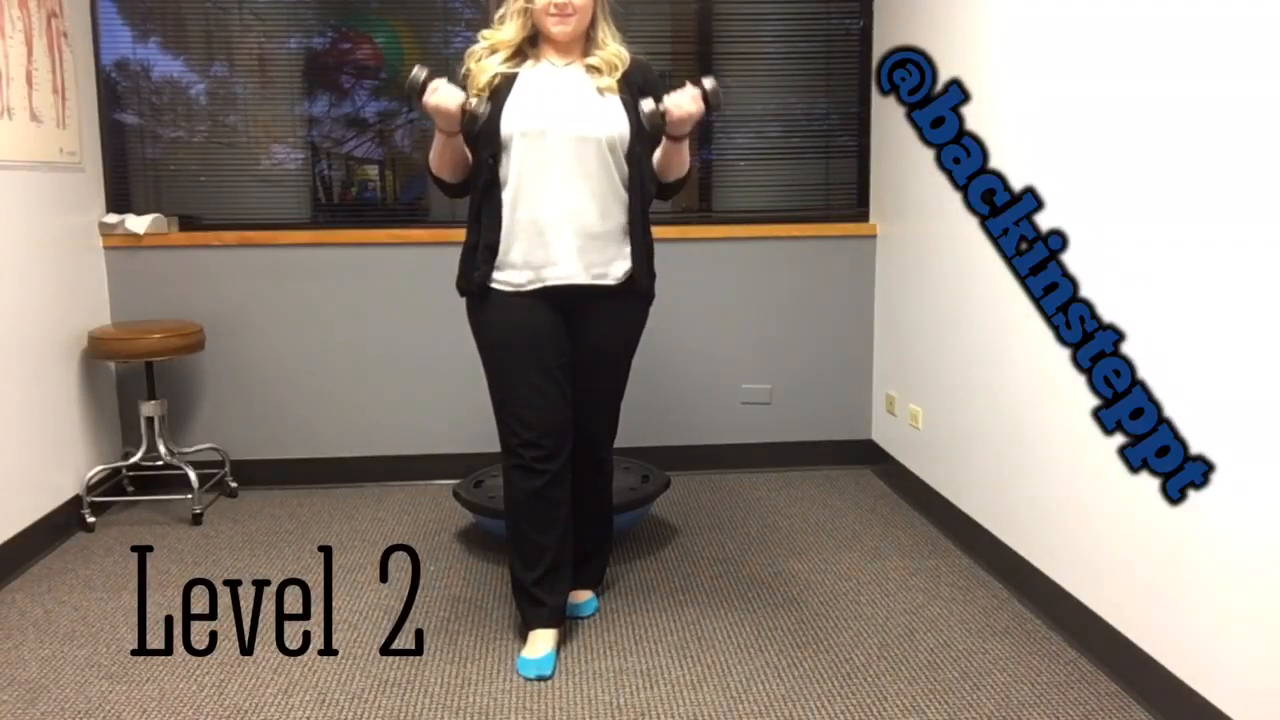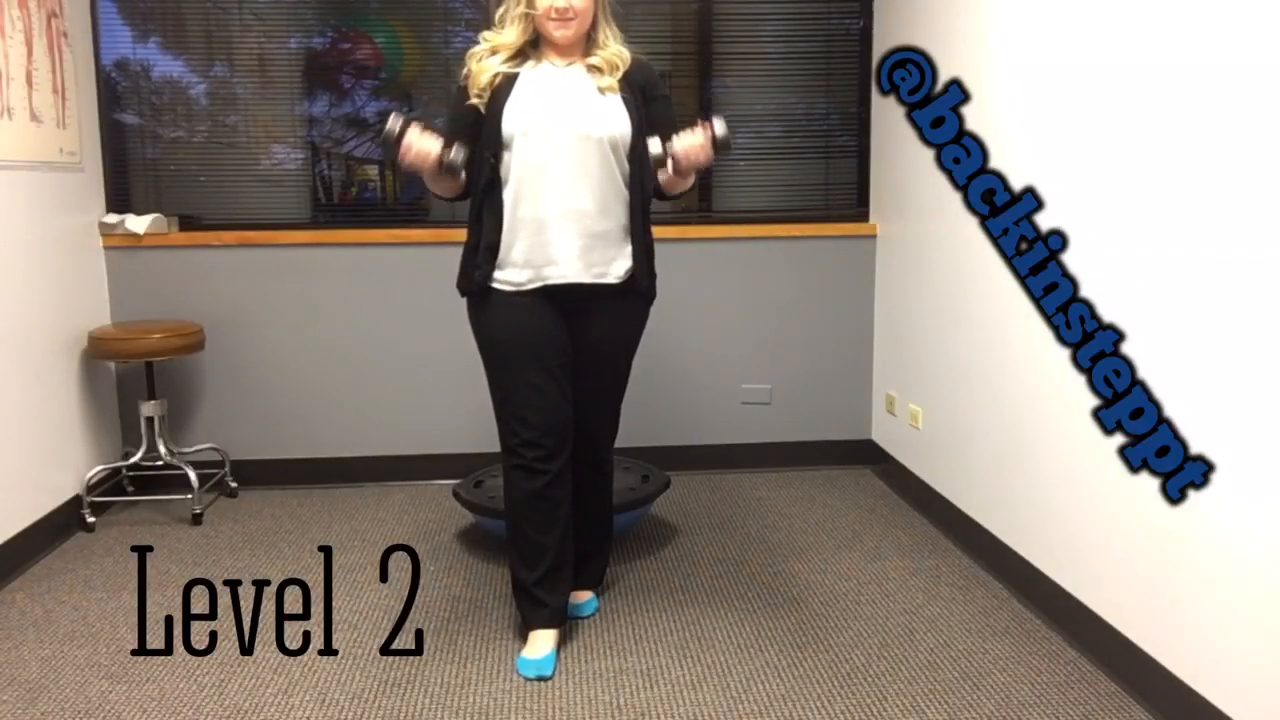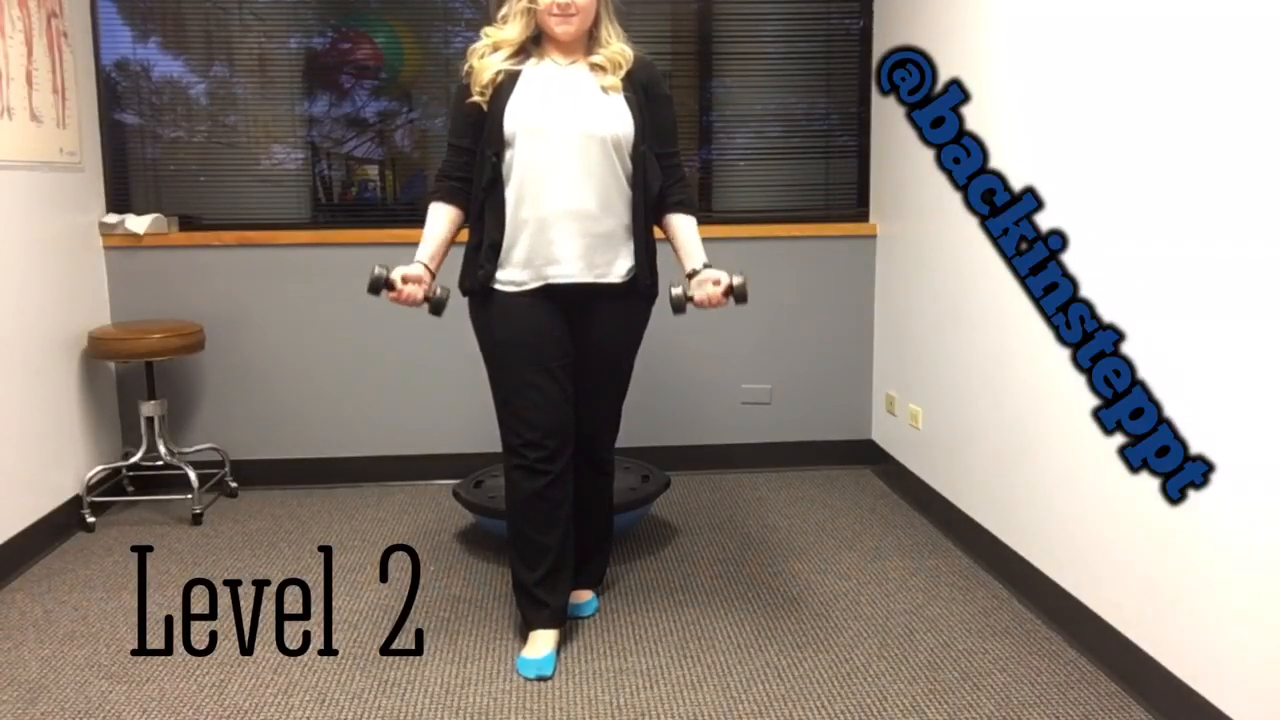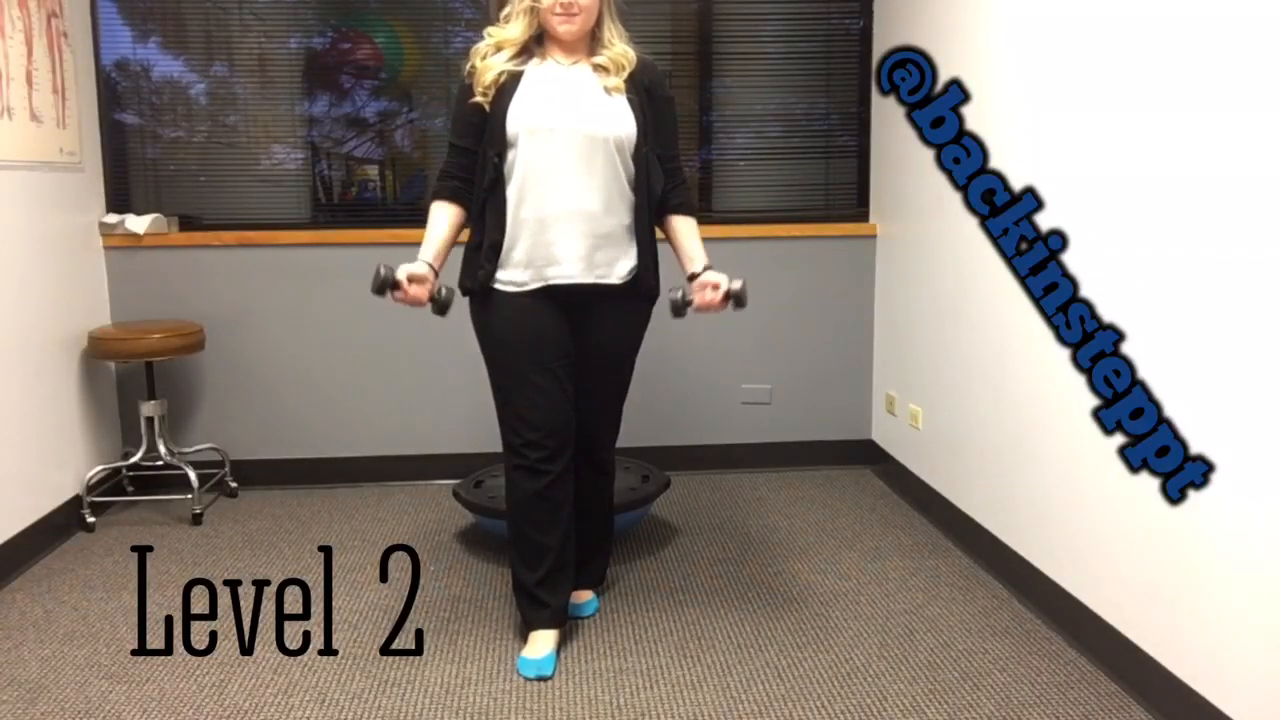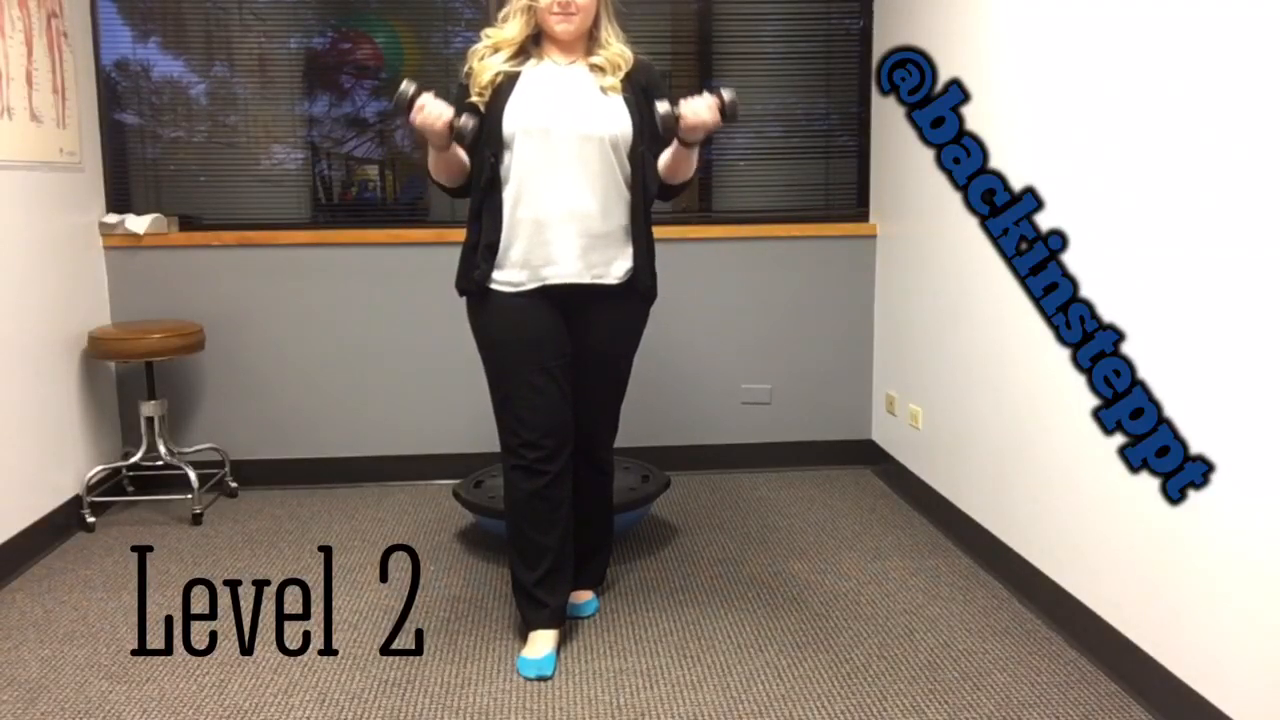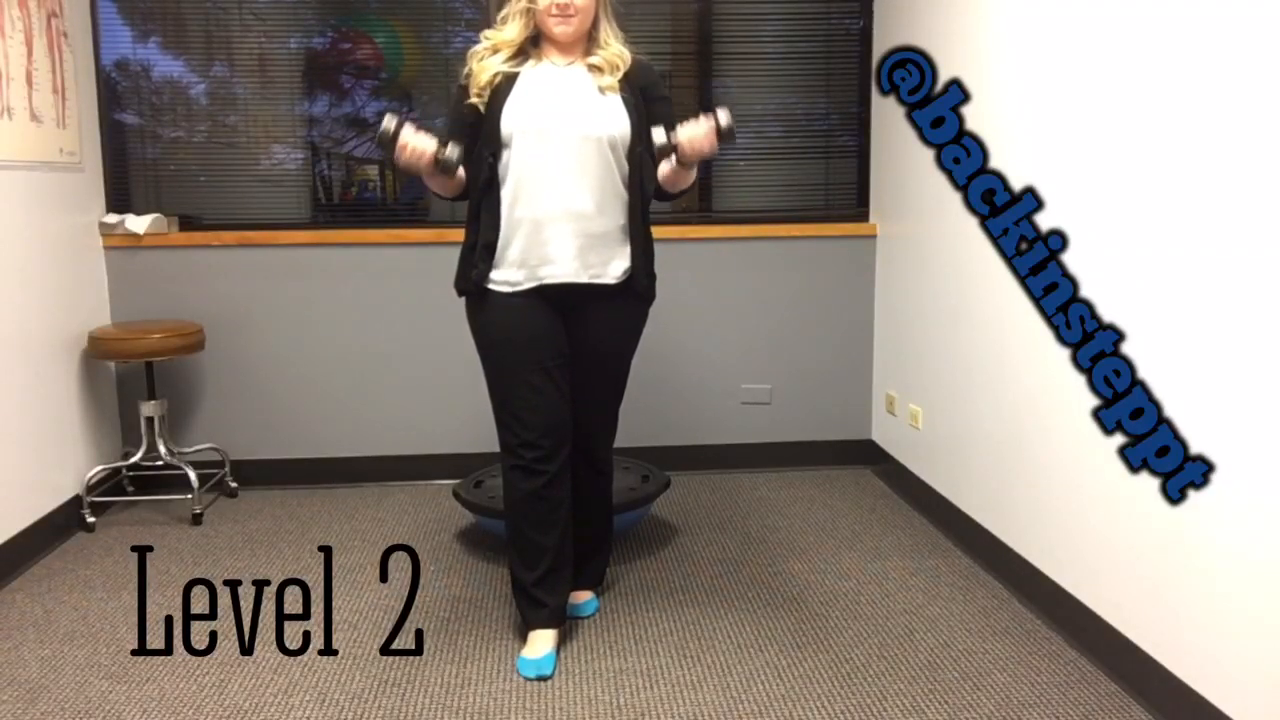
dt=0.5s
person 1, frame 1
left shoulder: (631, 76)
right shoulder: (491, 71)
left elbow: (662, 182)
right elbow: (456, 180)
left wrist: (678, 133)
right wrist: (445, 128)
left hip: (609, 288)
right hip: (513, 289)
left knee: (592, 438)
right knee: (532, 446)
left ankle: (583, 577)
right ankle: (541, 615)
person 1, frame 2
left shoulder: (634, 76)
right shoulder: (490, 74)
left elbow: (662, 184)
right elbow: (458, 183)
left wrist: (686, 161)
right wrist: (429, 161)
left hip: (610, 289)
right hip: (515, 290)
left knee: (593, 438)
right knee: (533, 445)
left ankle: (584, 577)
right ankle: (542, 613)
person 1, frame 3
left shoulder: (636, 76)
right shoulder: (490, 72)
left elbow: (668, 182)
right elbow: (457, 179)
left wrist: (696, 266)
right wrist: (425, 262)
left hip: (613, 289)
right hip: (516, 289)
left knee: (594, 440)
right knee: (535, 446)
left ankle: (585, 578)
right ankle: (542, 614)
person 1, frame 4
left shoulder: (638, 76)
right shoulder: (493, 71)
left elbow: (668, 185)
right elbow: (459, 179)
left wrist: (698, 268)
right wrist: (427, 260)
left hip: (613, 290)
right hip: (517, 291)
left knee: (595, 440)
right knee: (534, 447)
left ankle: (585, 577)
right ankle: (542, 614)
person 1, frame 5
left shoulder: (634, 76)
right shoulder: (492, 70)
left elbow: (665, 182)
right elbow: (460, 179)
left wrist: (689, 138)
right wrist: (438, 138)
left hip: (610, 288)
right hip: (514, 289)
left knee: (592, 438)
right knee: (532, 446)
left ankle: (583, 578)
right ankle: (541, 614)
person 1, frame 6
left shoulder: (634, 76)
right shoulder: (492, 72)
left elbow: (663, 185)
right elbow: (461, 183)
left wrist: (689, 155)
right wrist: (428, 163)
left hip: (609, 290)
right hip: (513, 290)
left knee: (593, 439)
right knee: (532, 446)
left ankle: (585, 577)
right ankle: (541, 613)
